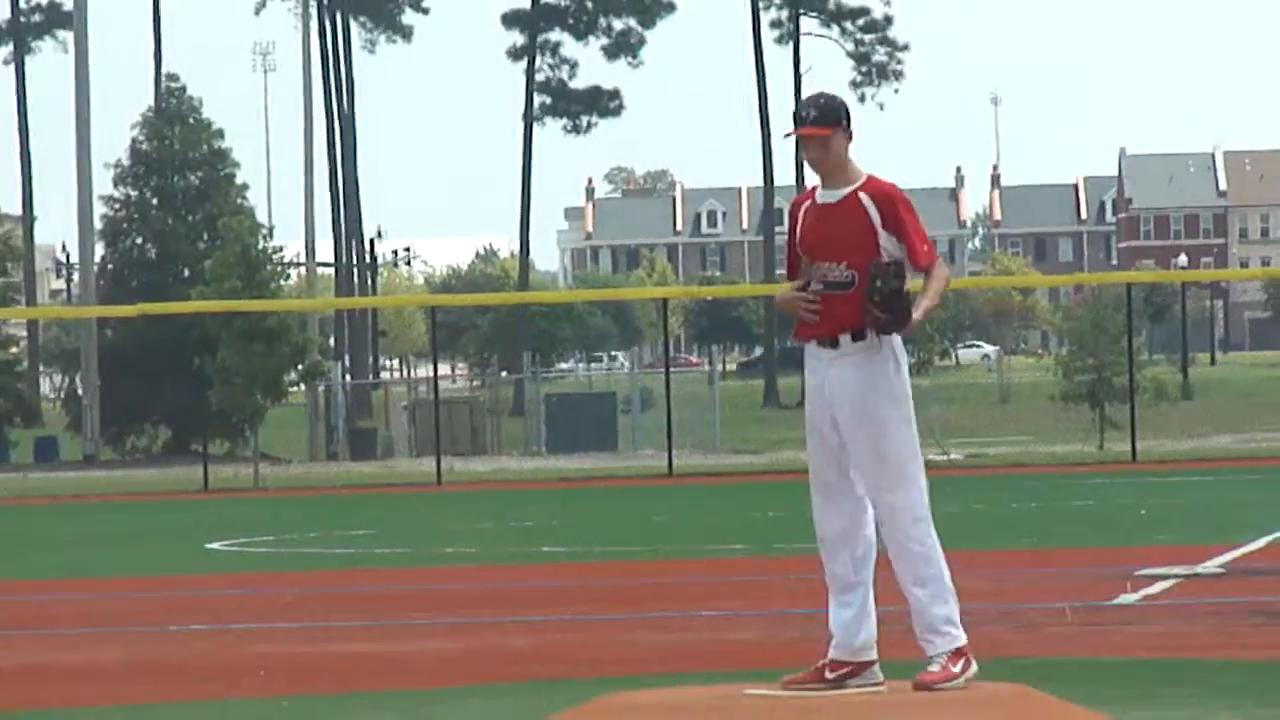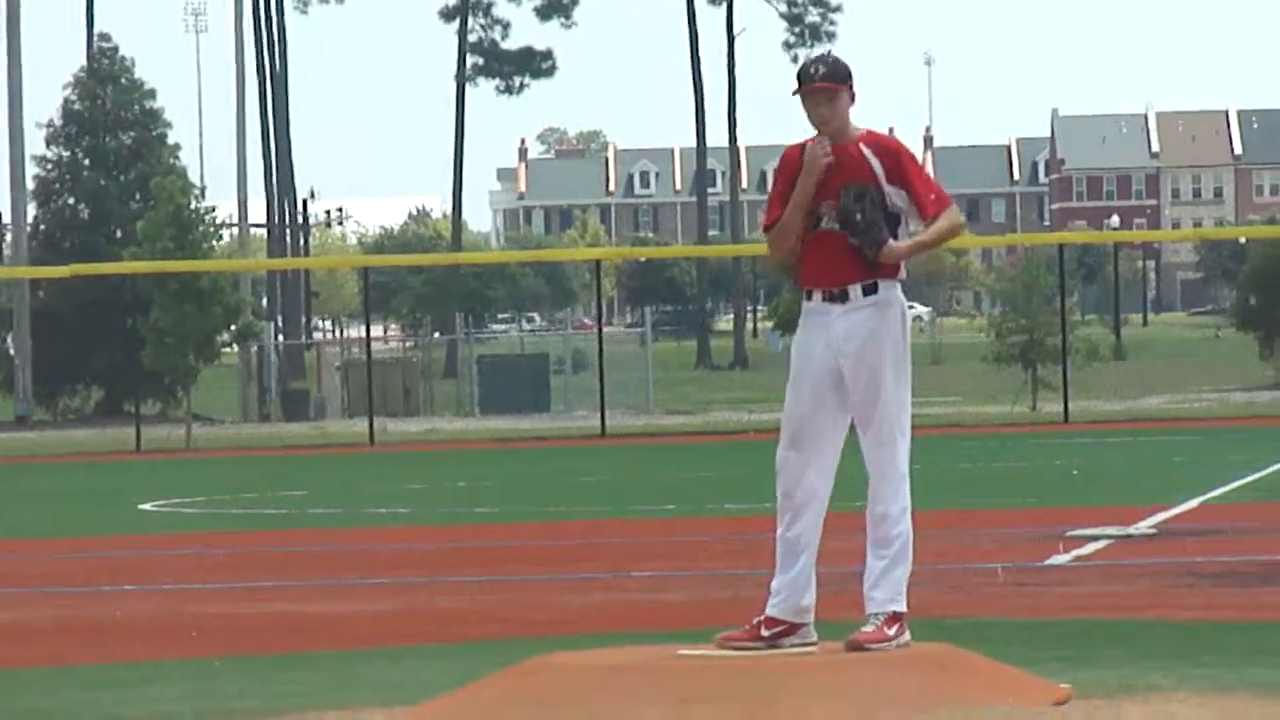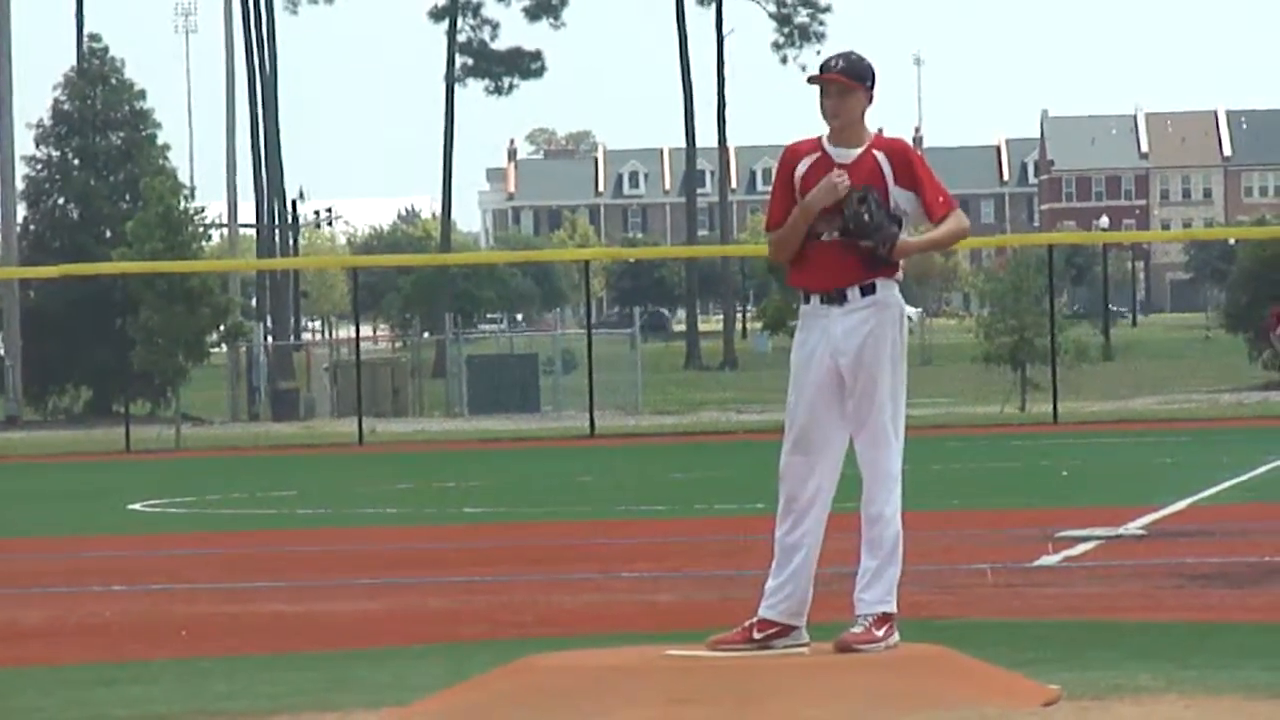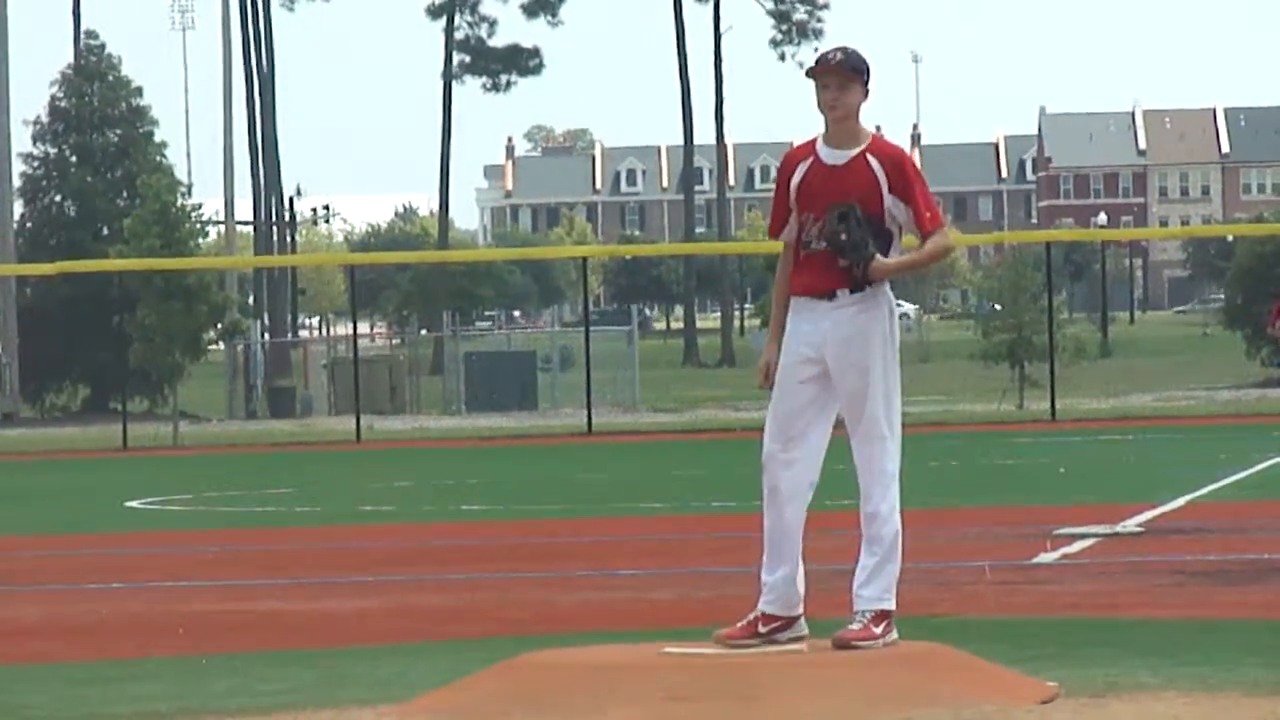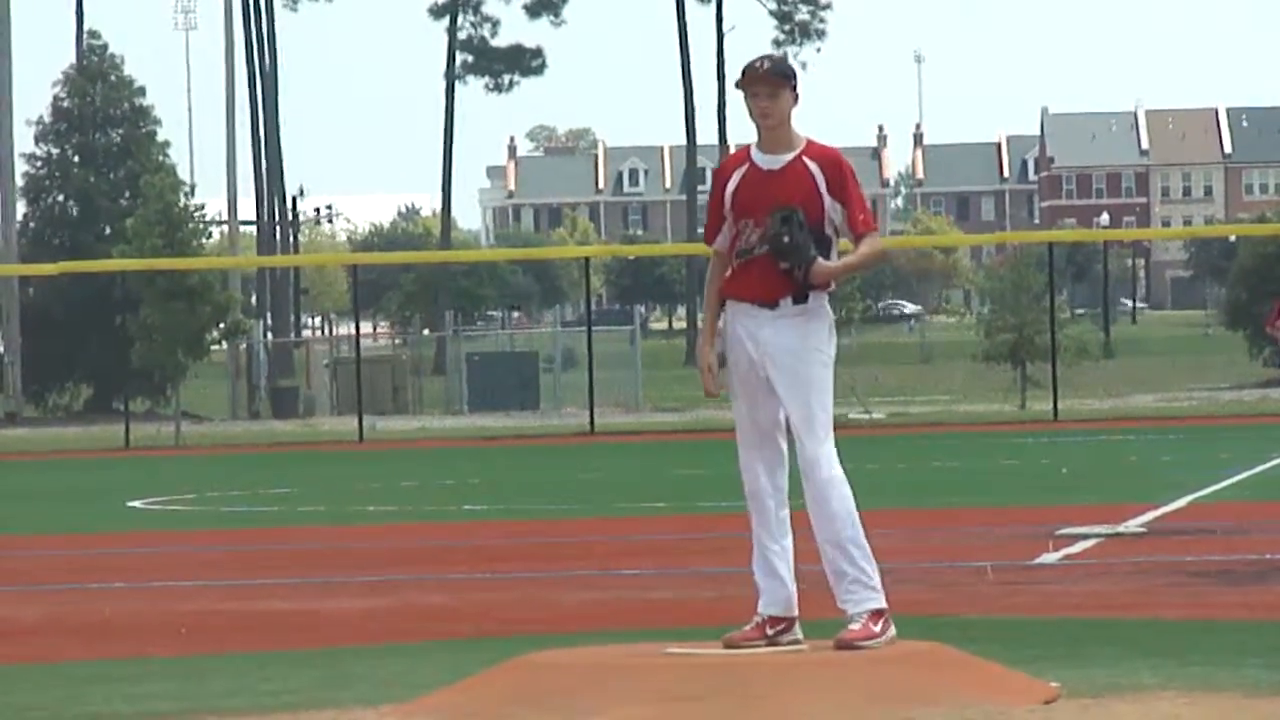
dt=0.7s
person 1, frame 1
left shoulder: (884, 199)
right shoulder: (803, 207)
left elbow: (936, 270)
left wrist: (919, 308)
right wrist: (786, 297)
left hip: (872, 358)
right hip: (819, 362)
left knee: (899, 503)
right knee: (835, 509)
left ankle: (949, 646)
right ankle: (852, 652)
person 1, frame 2
left shoulder: (885, 151)
right shoulder: (794, 161)
left elbow: (950, 218)
right elbow: (778, 253)
left wrist: (905, 246)
right wrist: (808, 181)
left hip: (874, 311)
right hip: (816, 316)
left knee: (886, 459)
right knee: (798, 461)
left ankle: (889, 610)
right ankle: (788, 611)
person 1, frame 3
left shoulder: (894, 156)
right shoulder: (797, 160)
left elbow: (957, 222)
right elbow: (777, 251)
left wrist: (910, 244)
right wrist: (813, 206)
left hip: (872, 314)
right hip: (814, 319)
left knee: (880, 462)
right knee: (802, 466)
left ankle: (878, 612)
right ankle: (781, 613)
person 1, frame 4
left shoulder: (890, 161)
right shoulder: (795, 164)
left elbow: (941, 240)
right elbow: (788, 255)
left wrist: (894, 263)
right wrist: (772, 340)
left hip: (863, 316)
right hip: (805, 319)
left knee: (876, 462)
right knee: (783, 461)
left ankle: (876, 609)
right ankle: (779, 607)
person 1, frame 5
left shoulder: (827, 164)
right shoulder: (730, 173)
left elbow: (871, 242)
right elbow: (719, 262)
left wrist: (835, 267)
right wrist: (707, 339)
left hip: (802, 322)
right hip: (743, 325)
left knee: (817, 458)
right knee: (759, 467)
left ankle: (867, 606)
right ankle: (777, 610)
